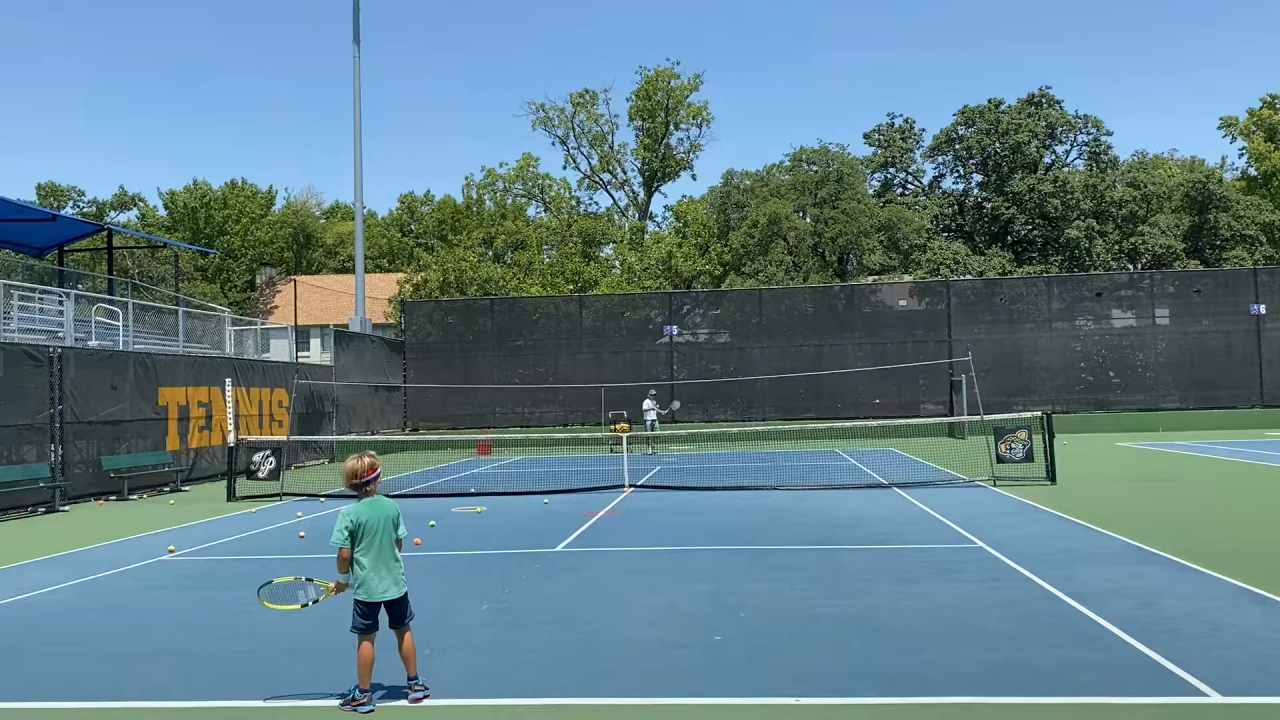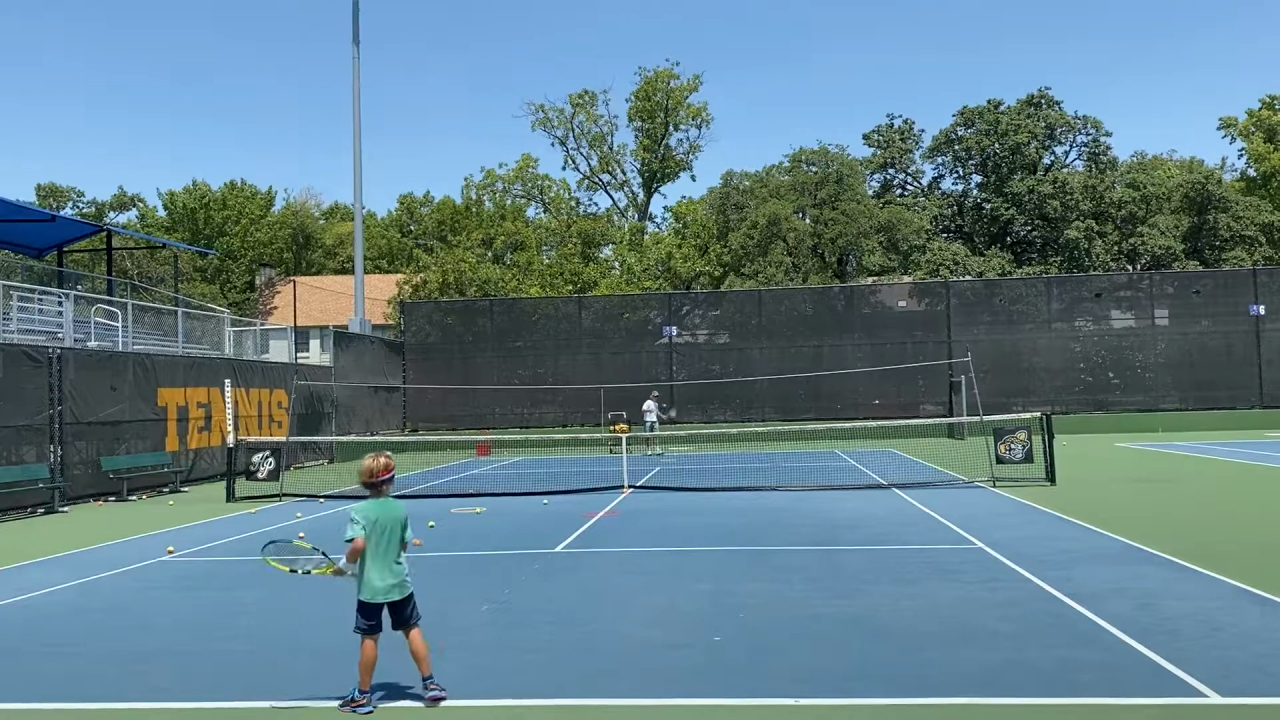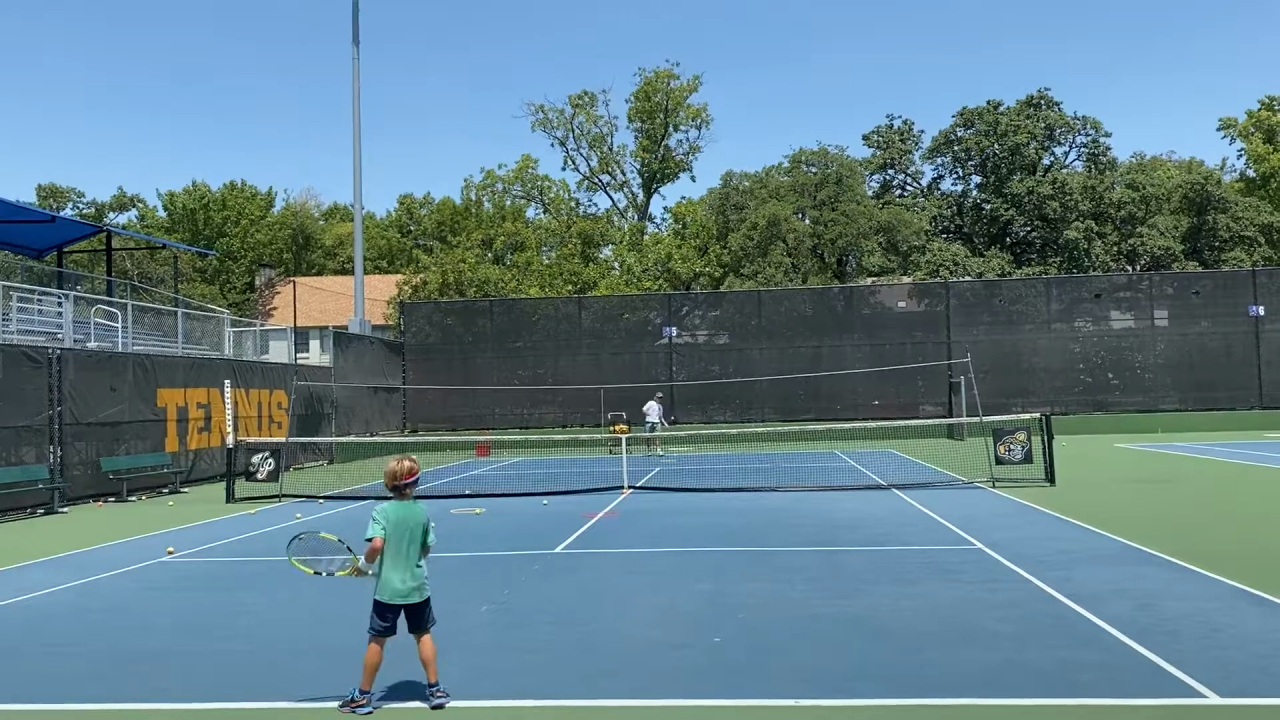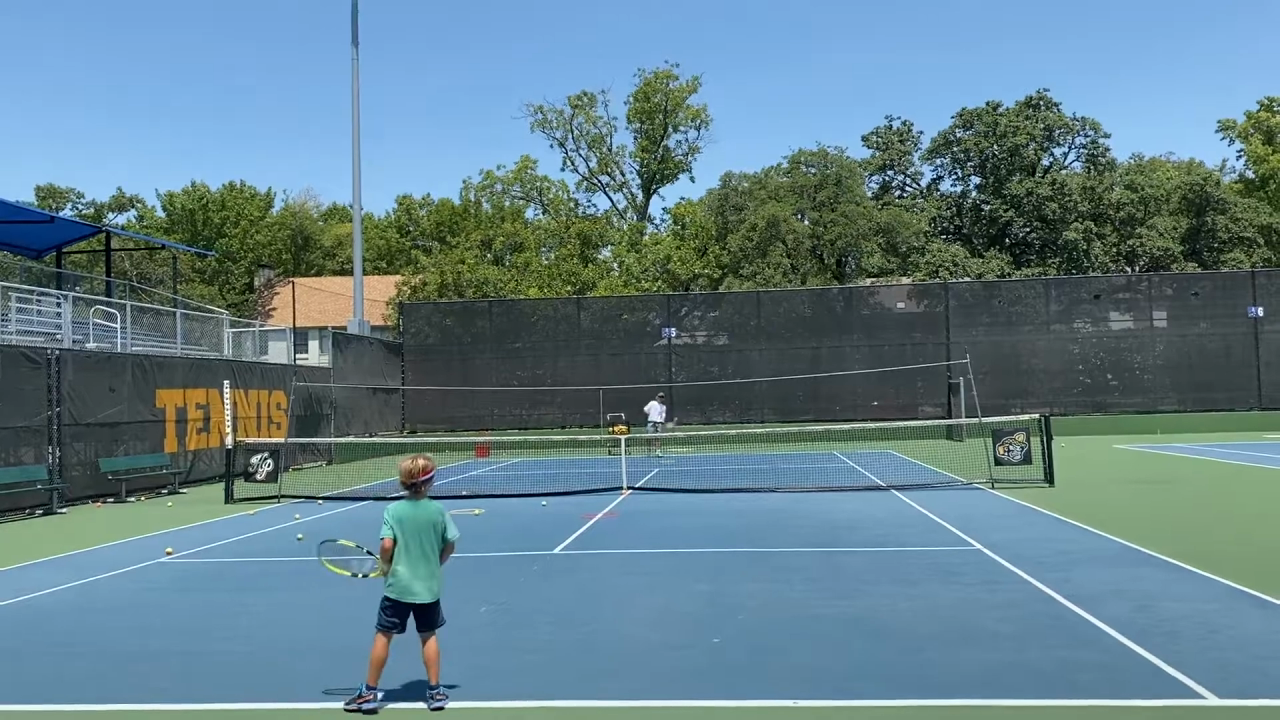
dt=0.2s
person 1, frame 1
left shoulder: (348, 513)
right shoulder: (391, 506)
left elbow: (344, 554)
right elbow: (399, 543)
left wrist: (342, 579)
left hip: (366, 586)
right hip: (395, 582)
left knee: (366, 638)
right knee: (403, 631)
left ankle: (363, 695)
right ankle: (414, 684)
person 1, frame 2
left shoulder: (360, 511)
right shoulder: (400, 508)
left elbow: (358, 546)
right elbow: (403, 545)
left wrist: (344, 566)
left hip: (371, 586)
right hip: (399, 583)
left knee: (369, 638)
right knee: (412, 630)
left ankle: (363, 695)
right ankle: (429, 683)
person 1, frame 3
left shoulder: (381, 511)
right shoulder: (423, 512)
left elbow: (376, 546)
right elbow: (426, 550)
left wrist: (364, 565)
left hip: (388, 588)
right hip: (418, 587)
left knee: (377, 641)
right knee: (423, 636)
left ankle: (363, 696)
right ankle: (435, 690)
person 1, frame 4
left shoulder: (394, 510)
right shoulder: (439, 511)
left elbow: (386, 547)
right elbow: (450, 546)
left wrist: (388, 567)
left hip: (398, 586)
right hip: (429, 586)
left knee: (383, 635)
right knee: (429, 637)
left ankle: (369, 693)
right ankle: (435, 692)
